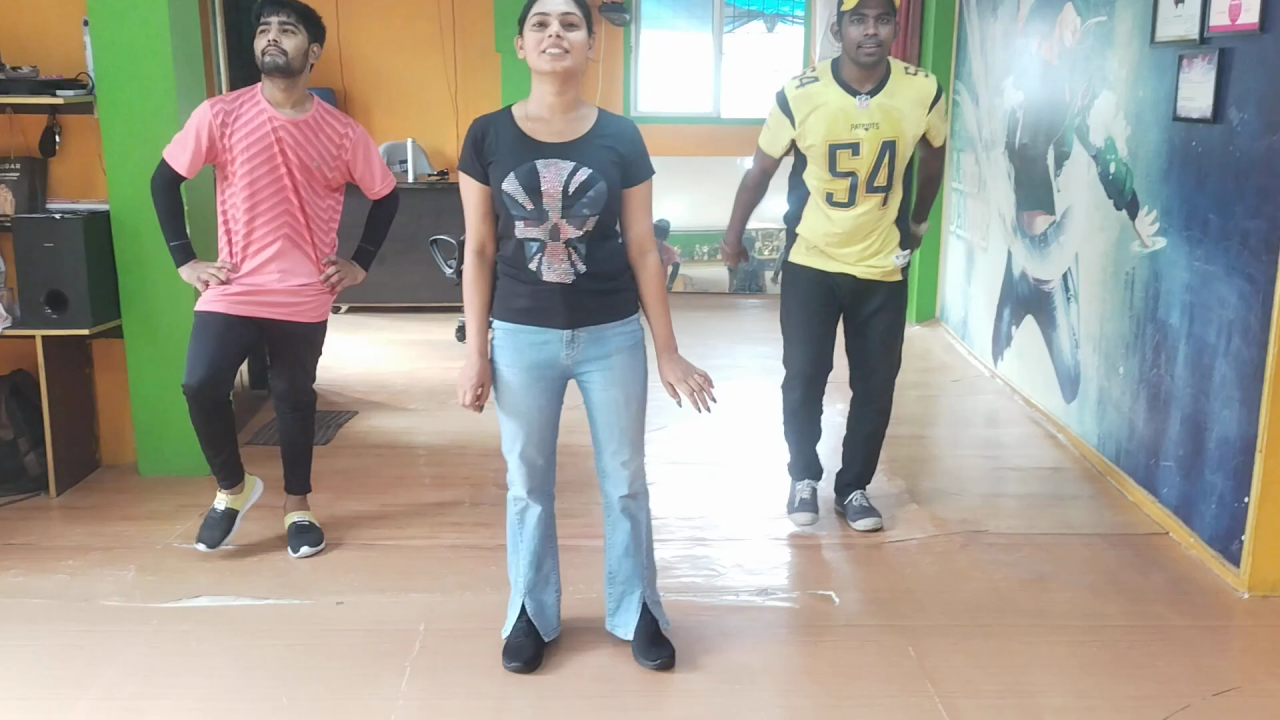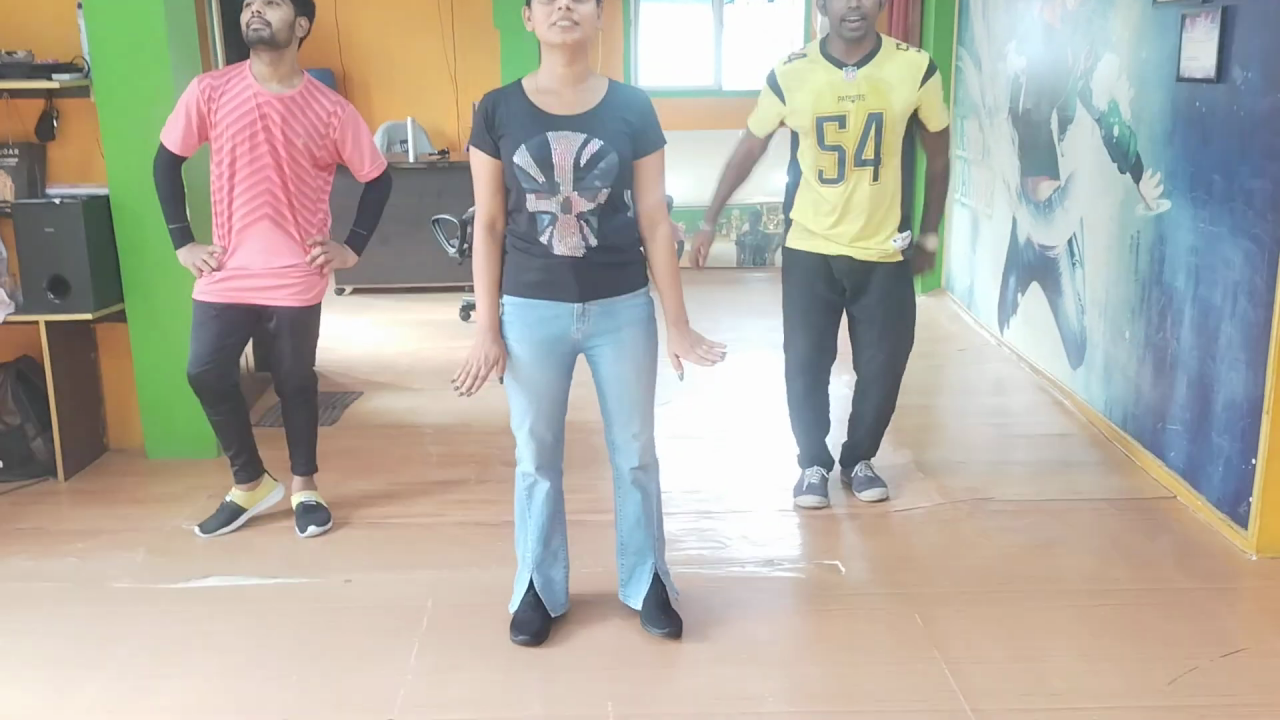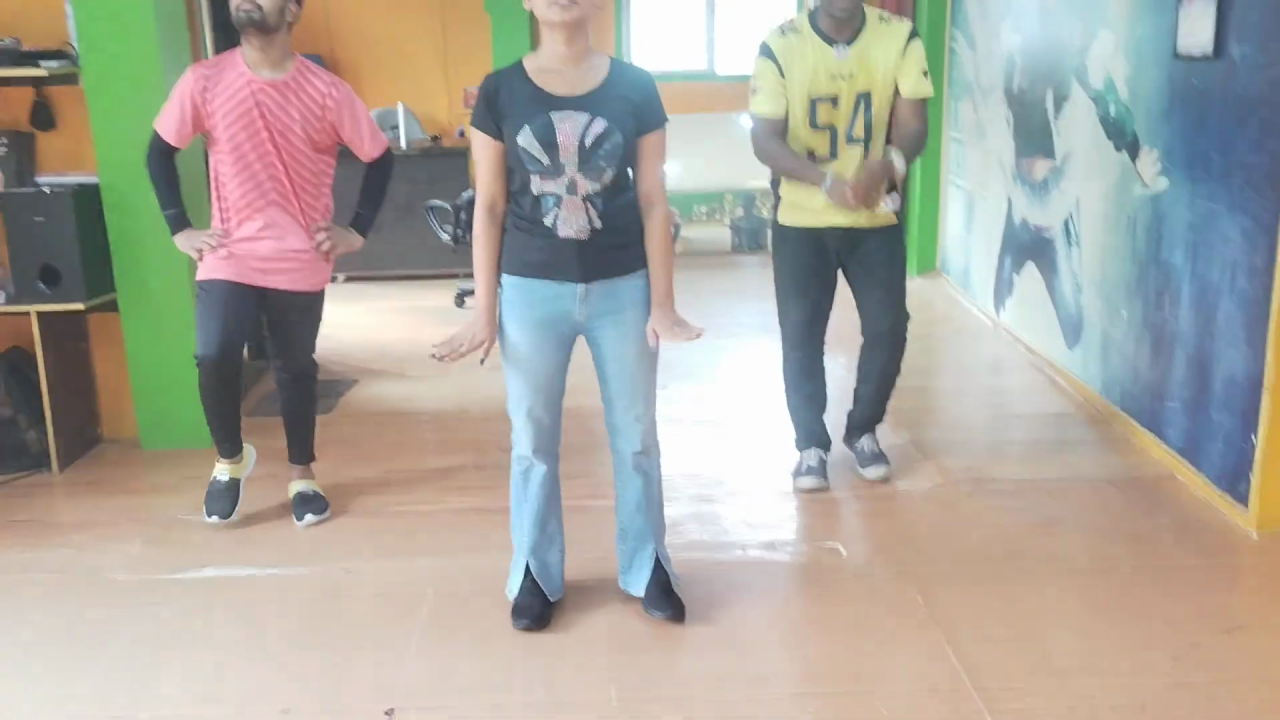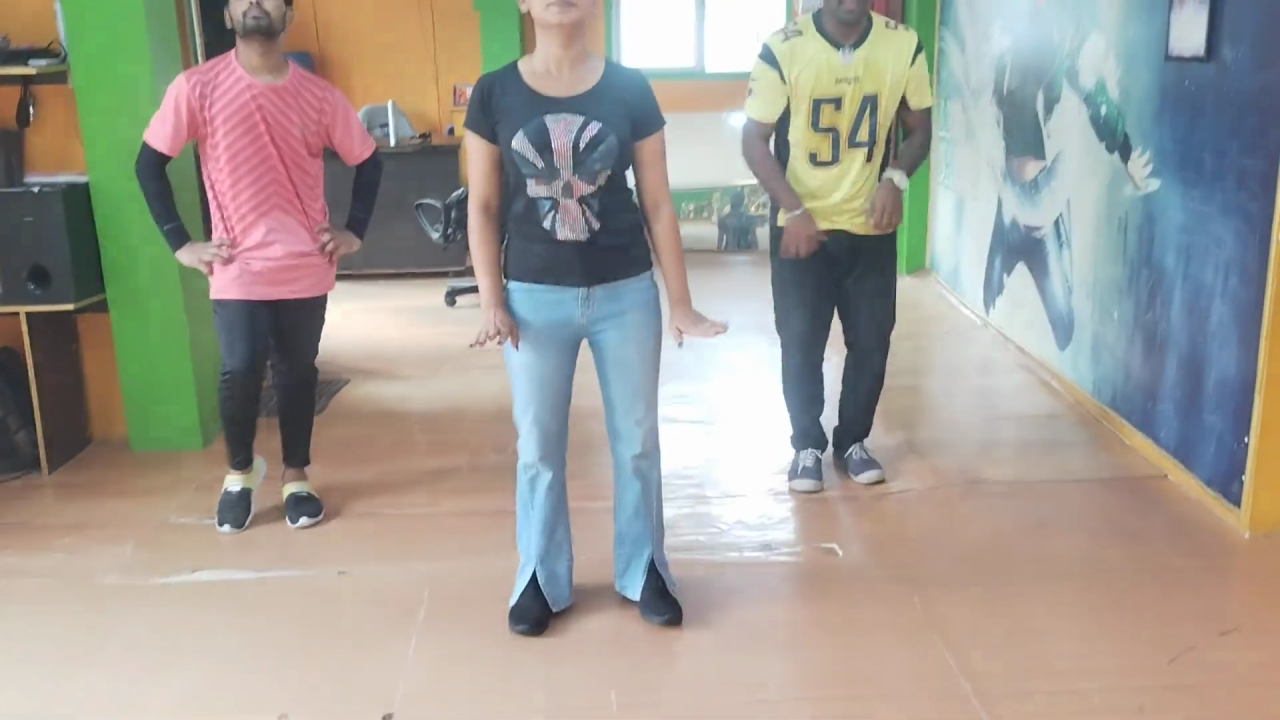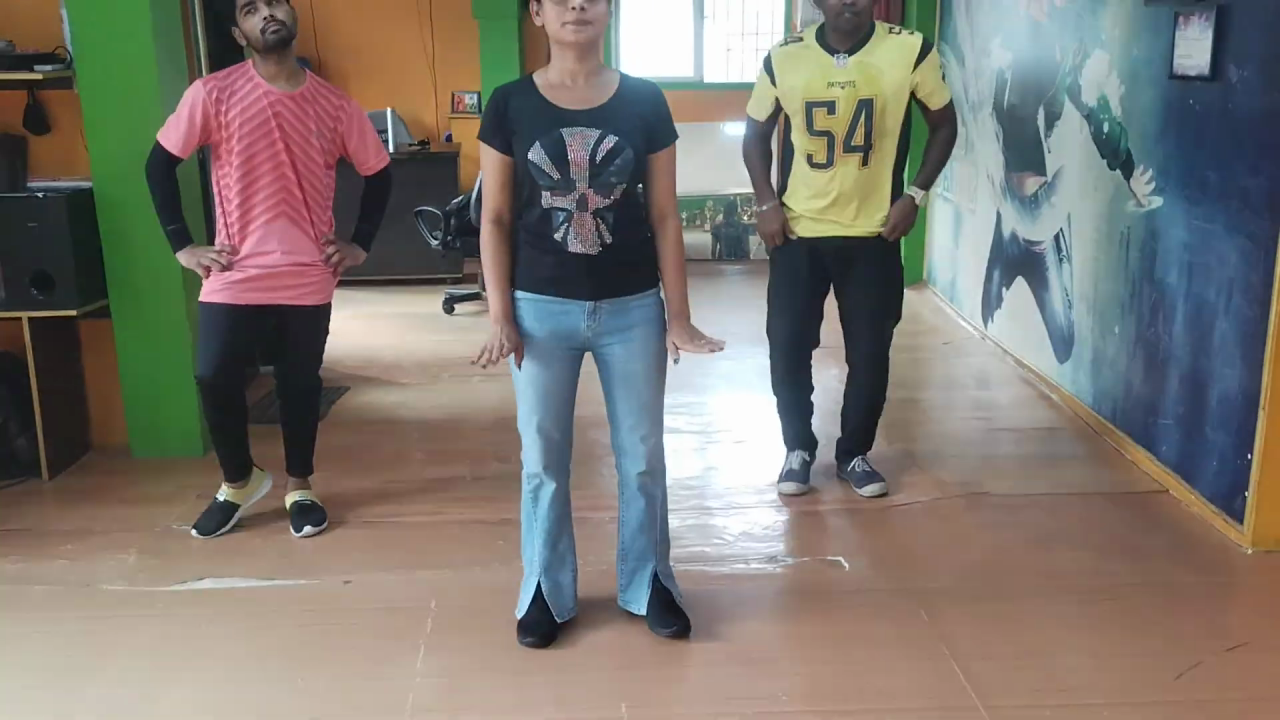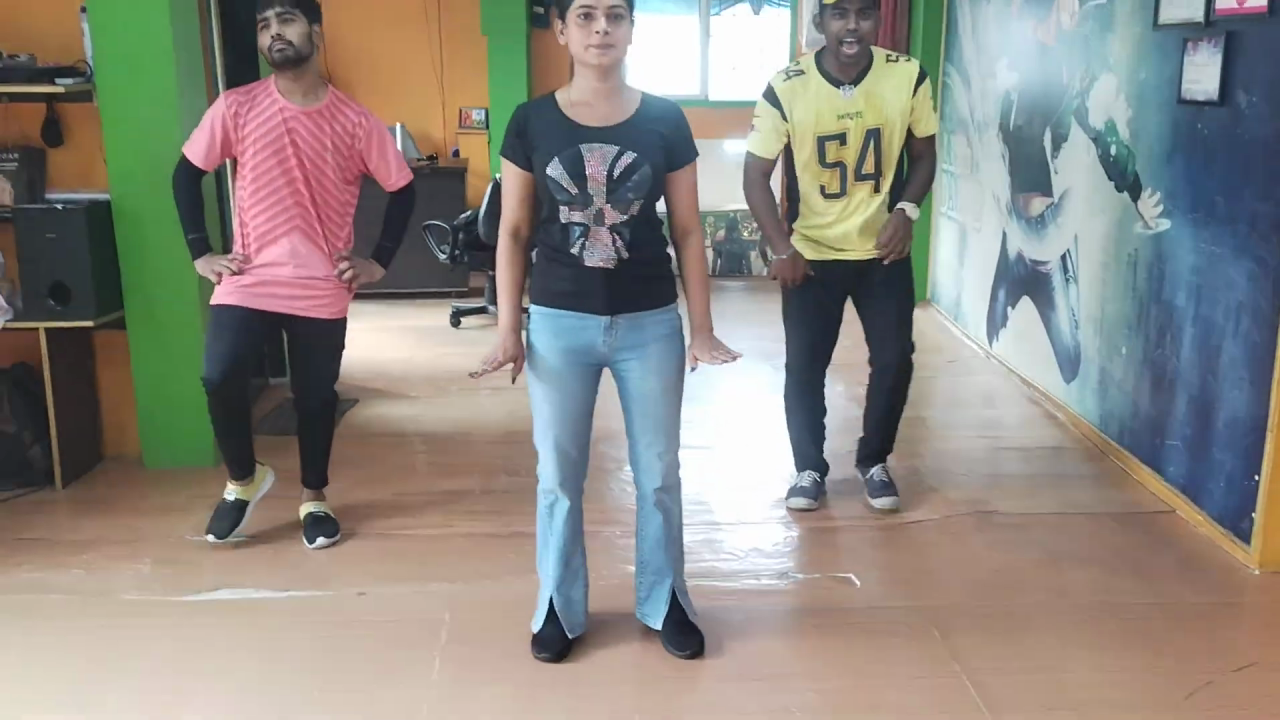
dt=0.3s
person 1, frame 1
left shoulder: (621, 138)
right shoulder: (488, 136)
left elbow: (642, 249)
right elbow: (479, 252)
left wrist: (666, 349)
right wrist: (475, 352)
left hip: (612, 335)
right hip: (522, 336)
left knee: (624, 480)
right knee: (528, 482)
left ankle: (636, 610)
right ankle: (531, 613)
person 1, frame 2
left shoulder: (632, 107)
right shoulder: (498, 109)
left elbow: (654, 221)
right elbow: (488, 225)
left wrist: (677, 322)
right wrist: (486, 327)
left hip: (622, 308)
right hip: (532, 310)
left knee: (635, 452)
right knee: (536, 457)
left ankle: (647, 582)
right ankle: (538, 588)
person 1, frame 3
left shoulder: (635, 87)
right shoulder: (500, 90)
left elbow: (653, 201)
right elbow: (490, 206)
left wrist: (663, 305)
right wrist: (483, 306)
left hip: (621, 288)
right hip: (532, 290)
left knee: (635, 434)
right knee: (533, 439)
left ankle: (646, 567)
right ankle: (538, 574)
person 1, frame 4
left shoulder: (630, 88)
right shoulder: (495, 92)
left elbow: (656, 201)
right elbow: (483, 206)
left wrist: (679, 299)
right wrist: (492, 302)
left hip: (625, 292)
right hip: (536, 296)
left knee: (636, 437)
right knee: (539, 446)
left ankle: (643, 570)
right ankle: (541, 578)
person 1, frame 5
left shoulder: (645, 102)
right shoulder: (510, 104)
left elbow: (664, 217)
right elbow: (496, 219)
left wrist: (679, 316)
right wrist: (500, 317)
left hip: (632, 308)
right hip: (542, 308)
left knee: (641, 453)
right knee: (543, 458)
left ankle: (649, 583)
right ankle: (545, 591)
person 1, frame 6
left shoulder: (665, 119)
right shoulder: (532, 121)
left elbow: (687, 232)
right elbow: (515, 232)
left wrist: (702, 329)
right wrist: (507, 330)
left hip: (648, 324)
right hip: (559, 323)
left knee: (658, 471)
right knee: (558, 474)
left ankle: (664, 601)
right ankle: (559, 607)
person 2, frame 1
left shoulder: (342, 132)
right shoulder: (220, 114)
left elbow: (385, 195)
right elbow: (164, 180)
left wrist: (360, 263)
right wrist: (185, 260)
left hip: (304, 294)
right hip: (235, 287)
left knee: (295, 398)
right knee: (201, 383)
left ankle: (297, 507)
right ankle: (233, 486)
person 2, frame 2
left shoulder: (330, 109)
right shoulder: (209, 92)
left elbow: (377, 177)
right elbow: (167, 161)
left wrist: (352, 246)
right wrist: (183, 242)
left hip: (295, 276)
right hip: (226, 270)
left knee: (295, 380)
right knee: (206, 373)
left ankle: (304, 487)
right ankle: (250, 483)
person 2, frame 3
left shoulder: (326, 90)
right shoulder: (203, 81)
left elbow: (379, 157)
right elbow: (160, 150)
left wrist: (357, 230)
right wrist: (180, 228)
left hip: (301, 257)
right hip: (231, 253)
left knee: (296, 365)
right knee: (213, 355)
left ankle: (302, 475)
right ankle: (229, 458)
person 2, frame 4
left shoulder: (319, 95)
right shoulder: (197, 87)
left elbow: (367, 160)
right elbow: (149, 163)
left wrist: (355, 231)
right wrist: (181, 243)
left hip: (306, 263)
right hip: (239, 263)
left knee: (298, 369)
right knee: (241, 369)
left ankle: (296, 476)
right ankle: (240, 471)
person 2, frame 5
left shoulder: (335, 105)
right shoulder: (212, 94)
left elbow: (378, 173)
right elbow: (160, 164)
left wrist: (360, 244)
right wrist: (182, 245)
left hip: (308, 273)
right hip: (236, 270)
left knee: (300, 380)
right knee: (215, 375)
left ankle: (299, 486)
right ankle: (239, 481)
person 2, frame 6
left shoulder: (356, 121)
right shoulder: (236, 108)
left elbow: (403, 190)
right elbow: (186, 174)
left wrist: (378, 261)
right wrist: (200, 254)
left hip: (322, 286)
right hip: (250, 277)
left knee: (316, 395)
right knee: (220, 377)
left ankle: (313, 498)
right ankle: (244, 479)
person 3, frame 1
left shoulder: (922, 90)
right shoulder: (800, 93)
left elbow: (934, 157)
right elbow: (762, 167)
left wrist: (917, 222)
right wrist: (733, 233)
left hip: (882, 269)
right hip: (813, 264)
left knee: (876, 384)
right knee: (804, 373)
left ankle: (854, 487)
right ankle: (804, 476)
person 3, frame 2
left shoulder: (915, 67)
right shoulder: (790, 73)
left elbow: (937, 151)
right elbow: (749, 149)
left wrist: (929, 235)
right wrist: (709, 221)
left hip: (883, 252)
right hip: (810, 249)
left knee: (882, 367)
right knee: (805, 363)
left ankle: (859, 459)
right ankle: (813, 463)
person 3, frame 3
right shoulder: (780, 45)
left elbow: (913, 129)
right elbow: (764, 140)
left wrist: (891, 163)
right wrist: (828, 180)
left hip: (875, 218)
right hip: (801, 219)
left knee: (888, 328)
right knee: (801, 335)
left ankle: (863, 430)
right ankle: (812, 444)
person 3, frame 4
left shoulder: (903, 44)
right shoulder: (783, 49)
left elbow: (920, 129)
right elbow: (754, 140)
left wrist: (894, 180)
right wrist: (793, 211)
left hip: (872, 227)
right hip: (803, 226)
left knee: (871, 341)
right knee: (801, 339)
left ankle: (852, 440)
right ankle: (807, 444)
person 3, frame 5
left shoulder: (911, 50)
right shoulder: (783, 59)
left elbow: (945, 127)
right elbow: (756, 135)
left wrist: (914, 194)
right wrist: (765, 205)
left hip: (873, 236)
right hip: (798, 233)
left knee: (870, 351)
right knee: (787, 344)
left ankle: (854, 453)
right ankle: (799, 448)
person 3, frame 6
left shoulder: (908, 77)
right shoulder: (785, 89)
left elbow: (923, 156)
right elbow: (755, 175)
left wrist: (905, 211)
right wrist: (780, 249)
left hip: (881, 251)
right hip: (811, 254)
left knee: (894, 360)
right knee: (804, 368)
left ankle: (874, 460)
right ankle: (809, 467)
person 4, frame 1
left shoulder: (1082, 84)
right shoulder: (1019, 82)
left elbow: (1108, 157)
left wrist: (1136, 218)
left hip: (1056, 246)
right hip: (1021, 243)
left knee: (1067, 365)
right knee: (999, 351)
person 4, frame 2
left shoulder: (1085, 53)
right shoulder: (1022, 49)
left elbow: (1112, 120)
left wrist: (1140, 179)
left hip: (1060, 211)
right hip: (1026, 206)
left knee: (1073, 326)
right knee: (1007, 316)
person 4, frame 3
left shoulder: (1076, 30)
left elbow: (1107, 98)
left wrist: (1137, 157)
left hip: (1055, 190)
right hip: (1020, 187)
left knee: (1070, 310)
right knee: (1002, 298)
person 4, frame 4
left shoulder: (1069, 32)
left elbow: (1099, 99)
left wrist: (1128, 159)
left hip: (1046, 190)
right hip: (1012, 188)
left knee: (1061, 314)
right knee: (992, 300)
person 4, frame 5
left shoulder: (1070, 48)
right shoulder: (1011, 44)
left elbow: (1100, 116)
left wrist: (1130, 175)
left hip: (1047, 209)
right hip: (1010, 204)
left knee: (1061, 330)
right knee: (991, 313)
person 4, frame 6
left shoulder: (1080, 67)
right shoulder: (1016, 65)
left elbow: (1107, 138)
left wrist: (1137, 196)
left hip: (1053, 228)
right hip: (1017, 224)
left knee: (1068, 352)
right knee: (996, 338)
